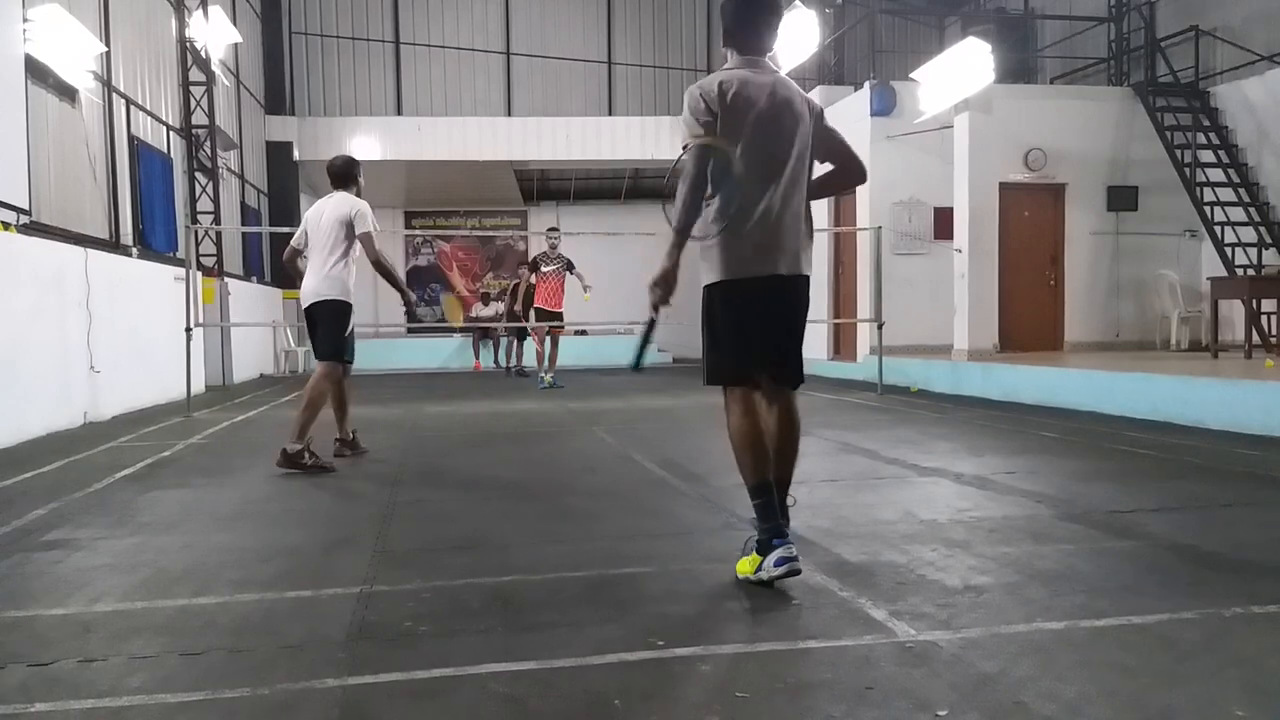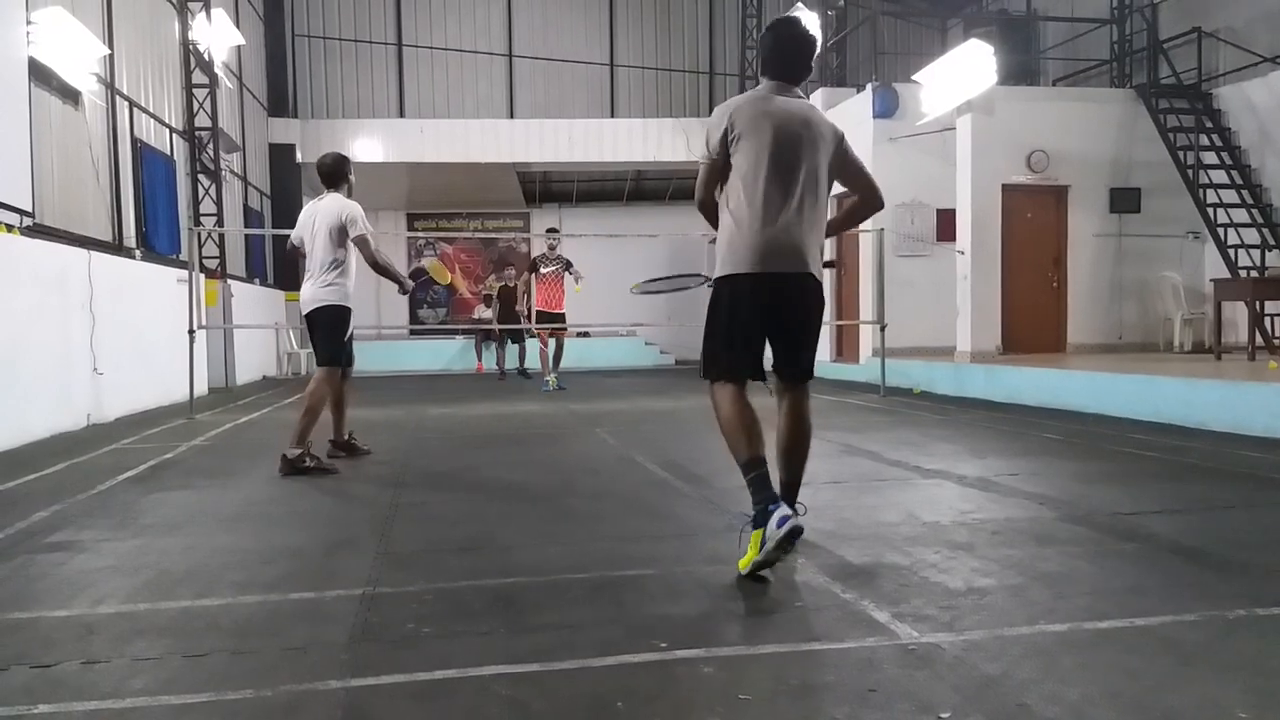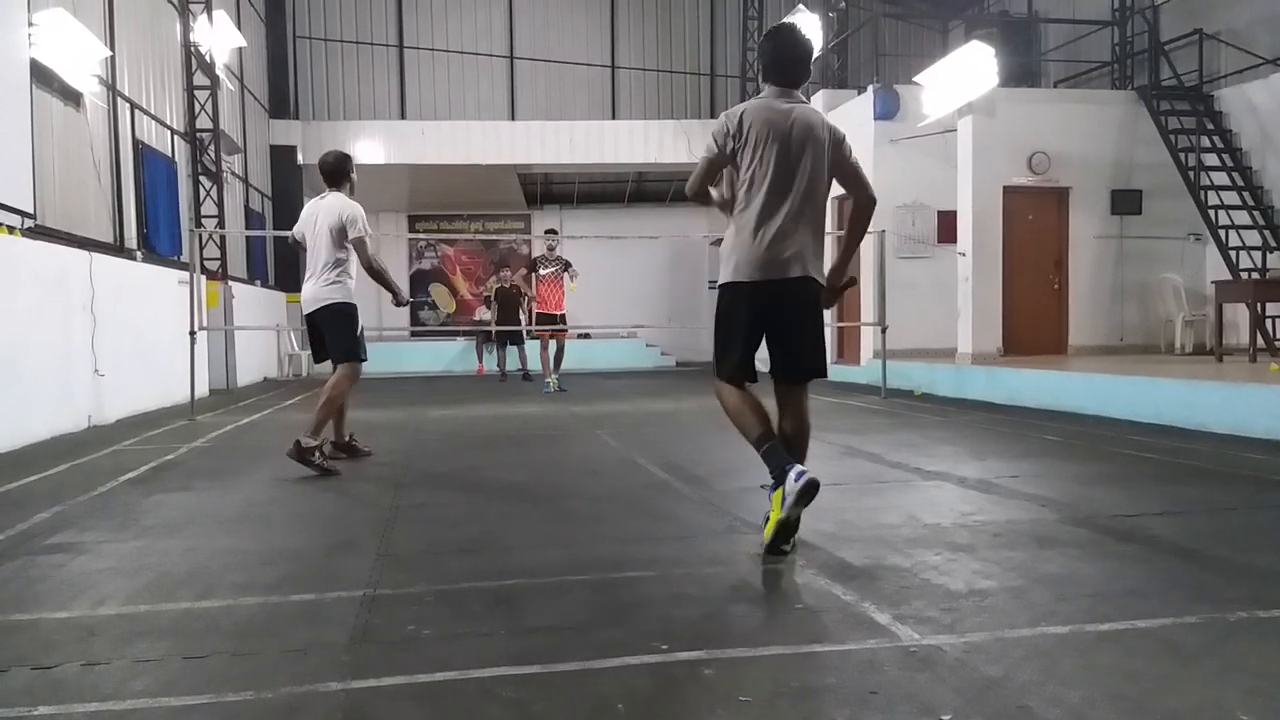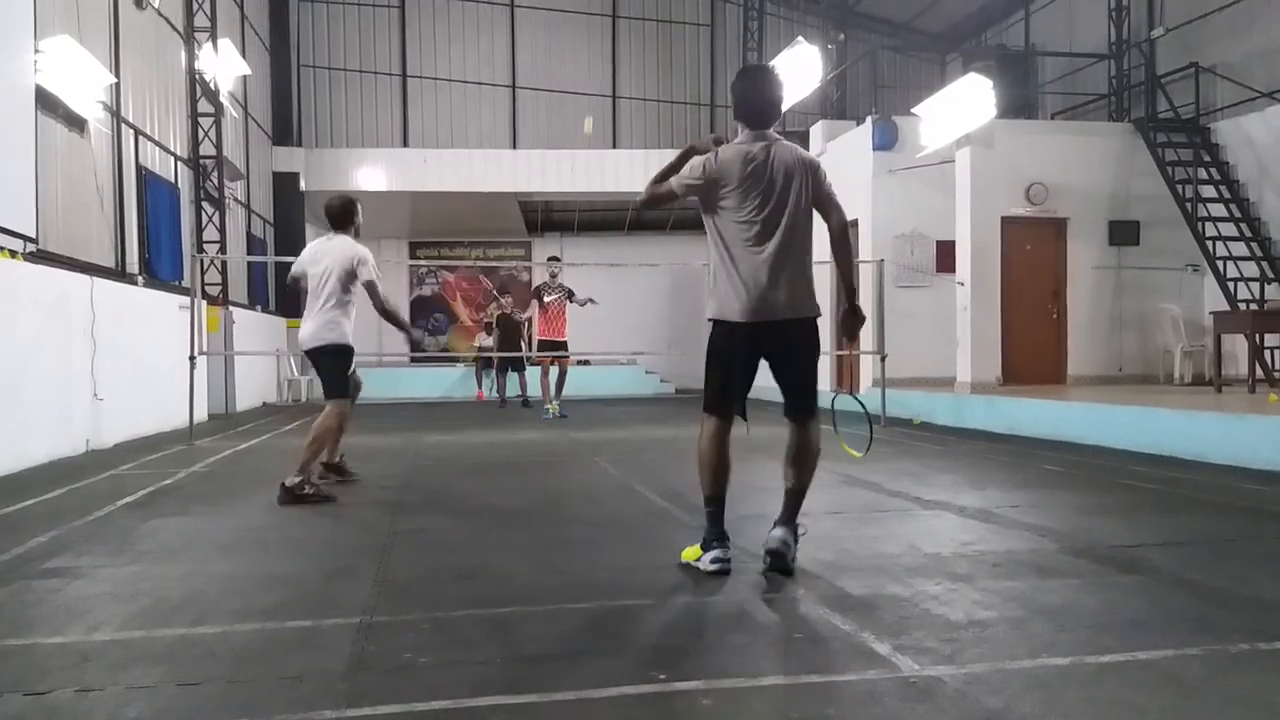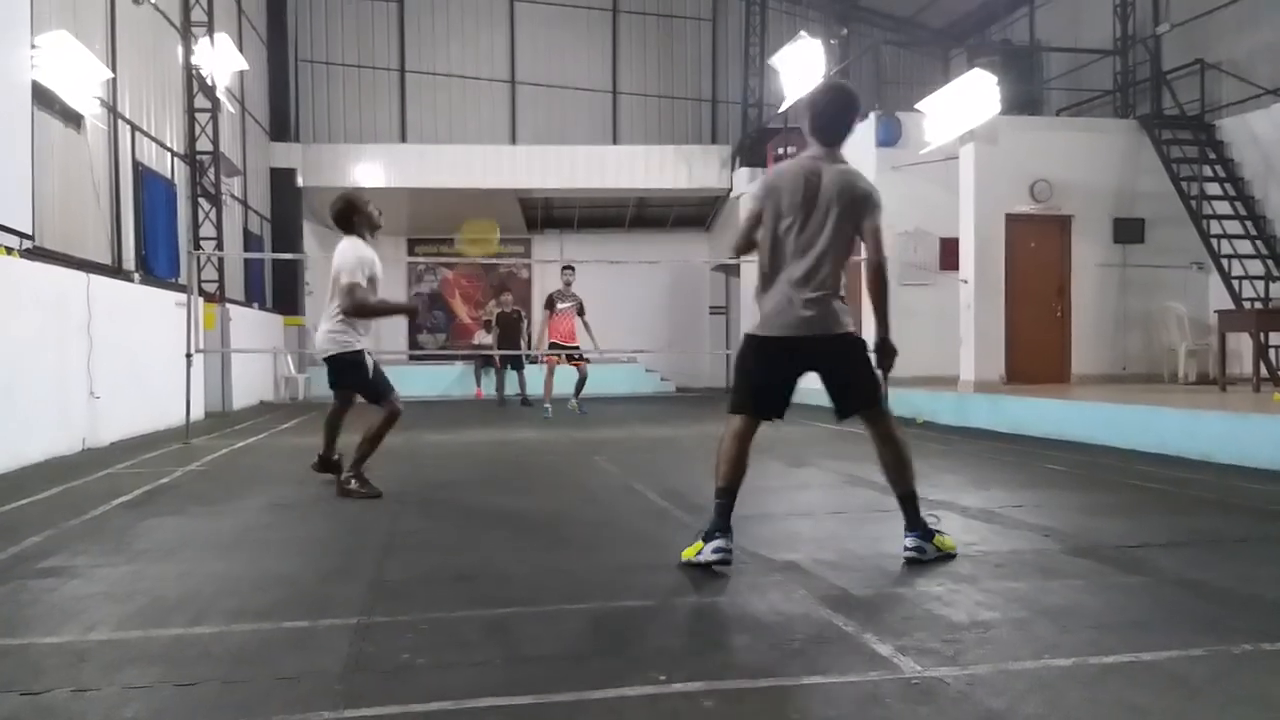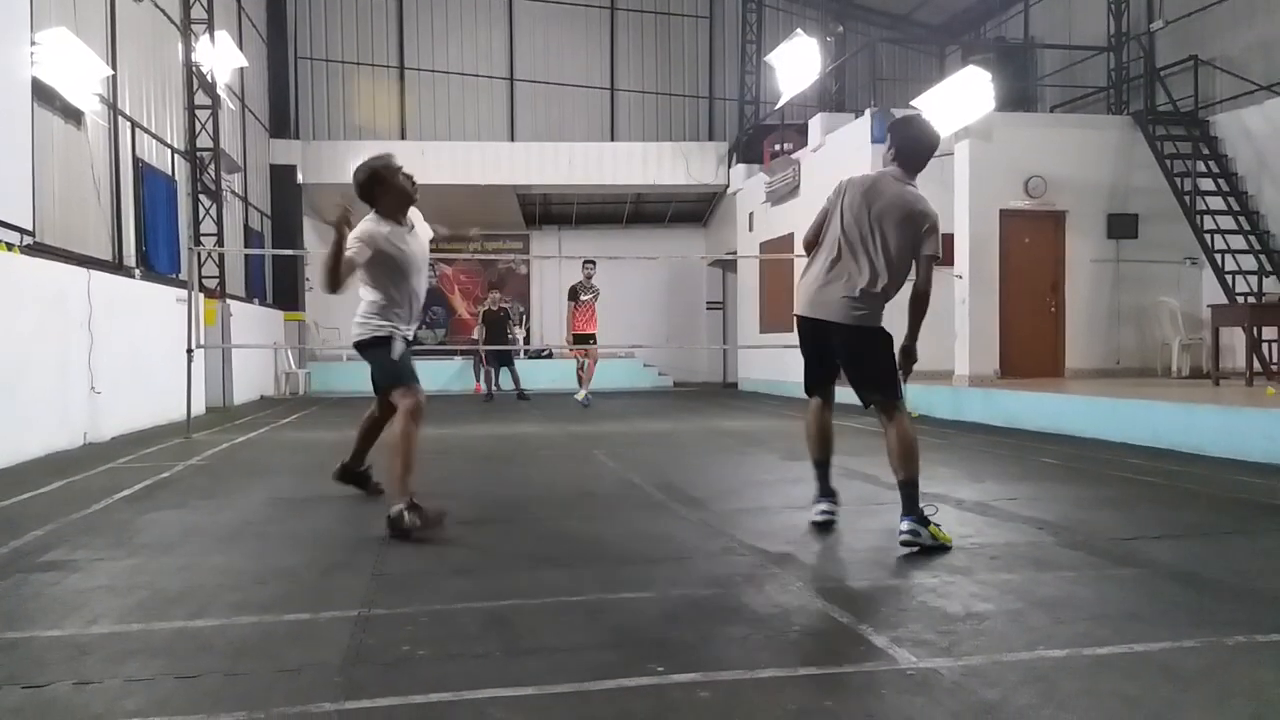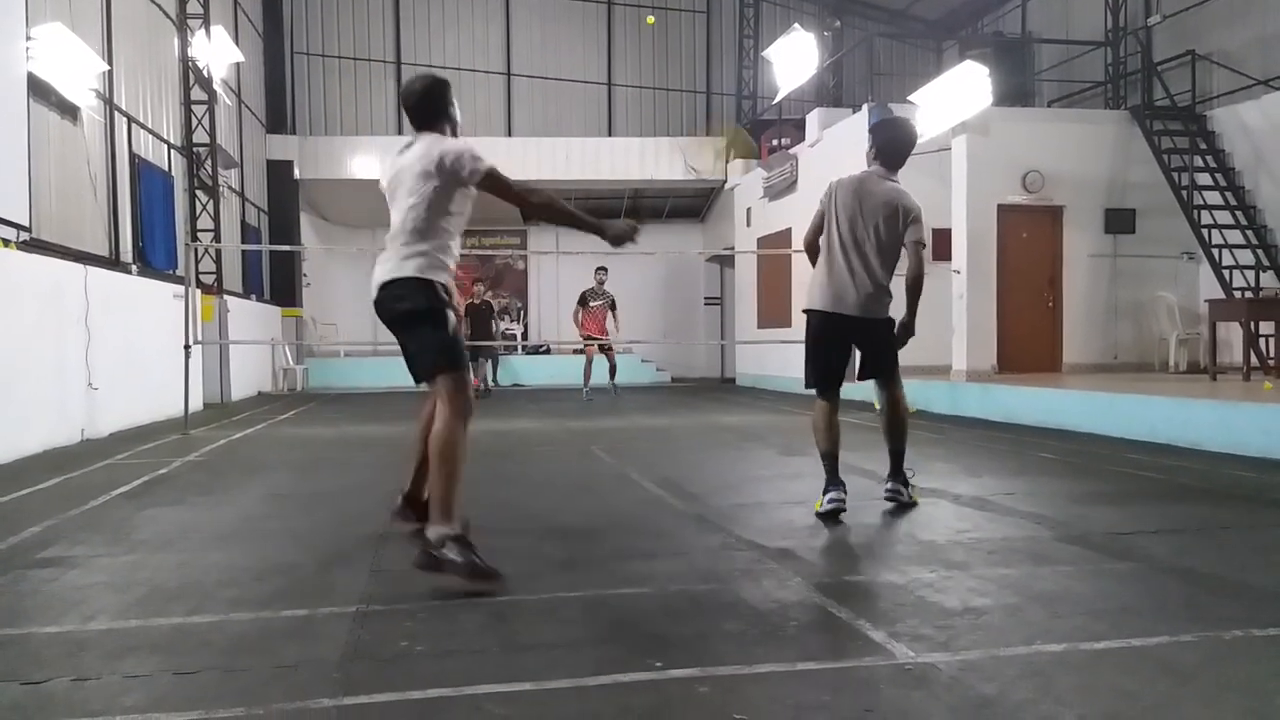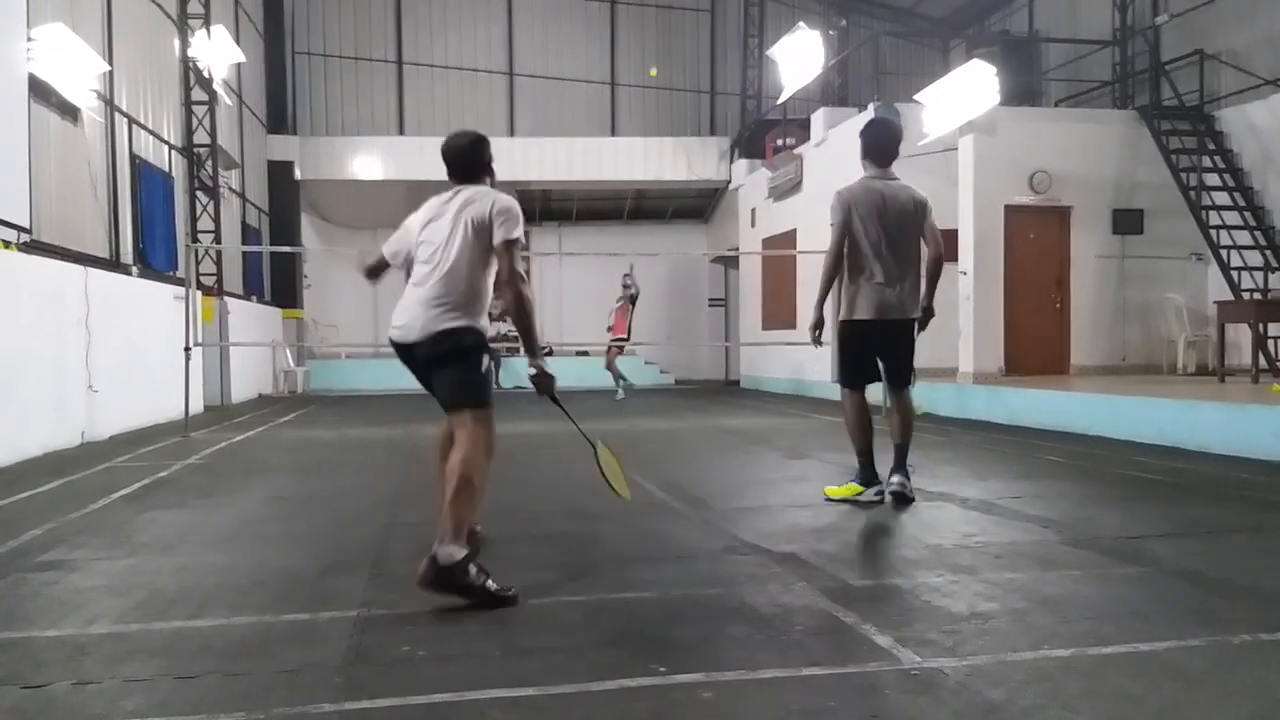
dt=0.4s
person 1, frame 1
left shoulder: (711, 91)
right shoulder: (801, 100)
left elbow: (695, 182)
right elbow: (853, 170)
left wrist: (669, 258)
left hip: (734, 264)
right hip: (791, 265)
left knee: (739, 394)
right knee: (779, 391)
left ankle: (772, 538)
right ankle: (777, 518)
person 1, frame 2
left shoulder: (732, 113)
right shoulder: (824, 127)
left elbow: (704, 197)
right elbow: (871, 198)
left hip: (743, 267)
right hip: (802, 271)
left knee: (727, 386)
right knee: (793, 391)
left ankle: (771, 507)
right ankle: (782, 508)
person 1, frame 3
left shoulder: (739, 119)
right shoulder: (826, 129)
left elbow: (695, 188)
right elbow: (864, 199)
left wrist: (723, 200)
right wrist: (840, 267)
left hip: (746, 271)
right hip: (802, 274)
left knee: (731, 383)
right knee: (793, 390)
left ankle: (788, 472)
right ankle: (785, 519)
person 1, frame 4
left shoulder: (715, 163)
right shoulder: (804, 163)
left elbow: (647, 199)
right elbow: (839, 228)
left wrist: (688, 154)
right wrist: (851, 300)
left hip: (735, 313)
right hip: (795, 312)
left knee: (716, 421)
right knee: (803, 420)
left ankle: (714, 541)
right ankle: (786, 523)
person 1, frame 5
left shoulder: (778, 178)
right shoulder: (861, 188)
left elbow: (742, 246)
right elbow: (876, 263)
right wrist: (885, 332)
left hip: (772, 324)
right hip: (831, 327)
left knee: (741, 423)
right knee: (880, 422)
left ankle: (718, 536)
right ankle: (917, 531)
person 1, frame 6
left shoulder: (849, 187)
right shoulder: (923, 212)
left elbow: (809, 242)
right elbow: (922, 287)
right wrist: (911, 342)
left hip: (812, 309)
right hip: (860, 317)
left knee: (820, 399)
right knee: (893, 411)
left ankle: (824, 495)
right ankle: (913, 518)
person 1, frame 7
left shoulder: (838, 188)
right shoulder: (907, 204)
left elbow: (810, 244)
right elbow: (915, 268)
right wrist: (910, 318)
left hip: (826, 306)
right hip: (874, 310)
left knee: (825, 398)
right knee: (891, 389)
left ankle: (832, 488)
right ankle: (896, 478)
person 1, frame 8
left shoulder: (847, 196)
right shoulder: (915, 198)
left elbow: (835, 255)
right elbow: (936, 254)
left wrist: (819, 308)
right wrist: (928, 300)
left hip: (859, 309)
right hip: (904, 310)
left knee: (853, 391)
right knee: (899, 391)
left ankle: (868, 479)
right ankle: (900, 470)
person 2, frame 1
left shoulder: (315, 209)
right shoulder: (356, 206)
left elbow: (289, 257)
right elbow: (375, 258)
right wrist: (405, 293)
left hip: (312, 295)
right hip: (333, 296)
left knee: (341, 365)
right knee: (328, 368)
left ankle: (344, 437)
right ankle: (295, 448)
person 2, frame 2
left shoulder: (309, 210)
right shoulder: (348, 208)
left elbow: (294, 246)
right elbow: (372, 258)
right wrist: (403, 281)
left hip: (312, 299)
right hip: (332, 300)
left knee: (340, 370)
right knee: (327, 373)
left ankle: (341, 438)
right ankle: (296, 452)
person 2, frame 3
left shoulder: (310, 207)
right shoulder: (350, 208)
left elbow: (297, 239)
right elbow: (368, 261)
right wrist: (397, 292)
left hip: (311, 299)
right hip: (335, 298)
left knee: (343, 368)
right knee: (349, 369)
left ankle: (341, 440)
right ankle: (309, 442)
person 2, frame 4
left shoulder: (313, 248)
right shoulder: (358, 253)
left elbow: (293, 279)
right elbow: (381, 304)
right wrist: (410, 331)
left hip: (310, 336)
right hip: (331, 338)
left knee: (349, 389)
right knee: (337, 406)
left ankle: (332, 460)
right ankle: (296, 481)
person 2, frame 5
left shoulder: (353, 249)
right shoulder: (357, 253)
right elbow: (349, 306)
left wrist: (394, 304)
right wrist: (398, 309)
left hip: (337, 342)
right hip: (345, 343)
left knee: (343, 400)
right knee: (391, 408)
left ankle: (327, 459)
right ankle: (351, 475)
person 2, frame 6
left shoulder: (413, 216)
right shoulder: (371, 233)
right elbow: (332, 284)
right wrist: (339, 239)
left hip: (396, 331)
right hip: (380, 332)
left knee: (388, 406)
right knee: (410, 402)
left ankle: (352, 466)
right ankle: (403, 508)
person 2, frame 7
left shoulder: (401, 160)
right shoulder: (452, 152)
right elbow: (525, 197)
right wrist: (601, 228)
left hip: (392, 288)
right hip: (417, 287)
left knee: (445, 394)
right knee: (454, 399)
left ankle: (419, 495)
right ankle: (441, 537)
person 2, frame 8
left shoulder: (424, 213)
right shoulder: (500, 204)
left elbow: (373, 268)
right elbow: (512, 280)
left wrist: (389, 256)
right wrist: (535, 358)
left hip: (406, 330)
right hip: (451, 330)
left knee: (460, 417)
right knee: (477, 438)
left ankle: (455, 530)
right ankle: (449, 559)
